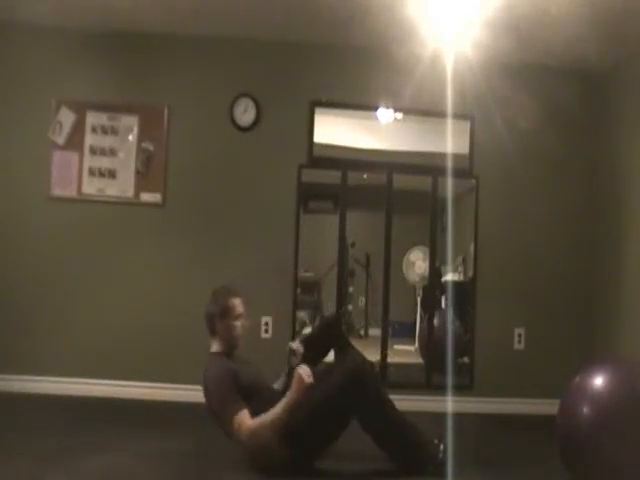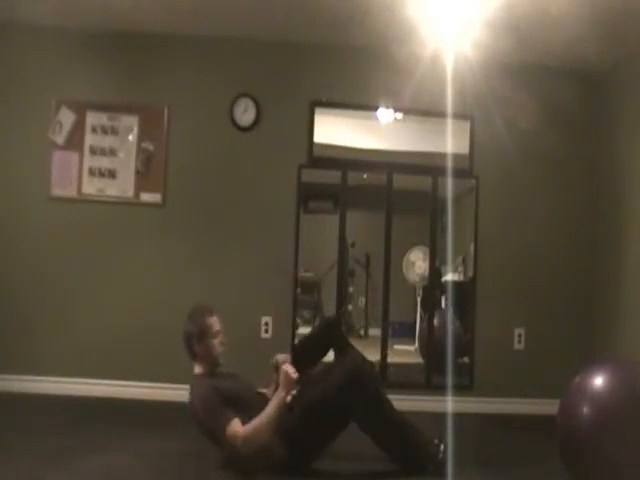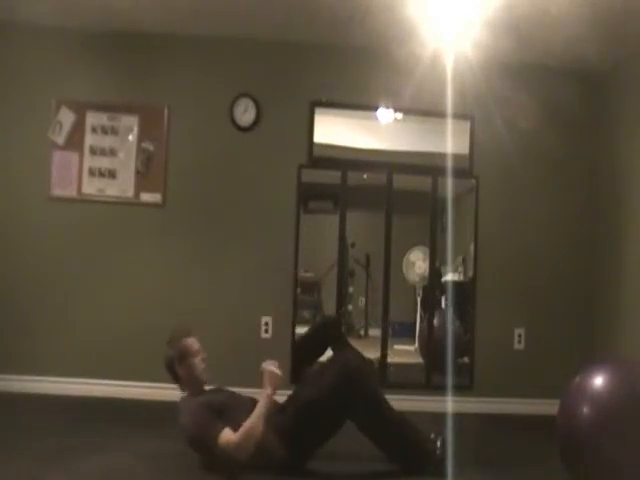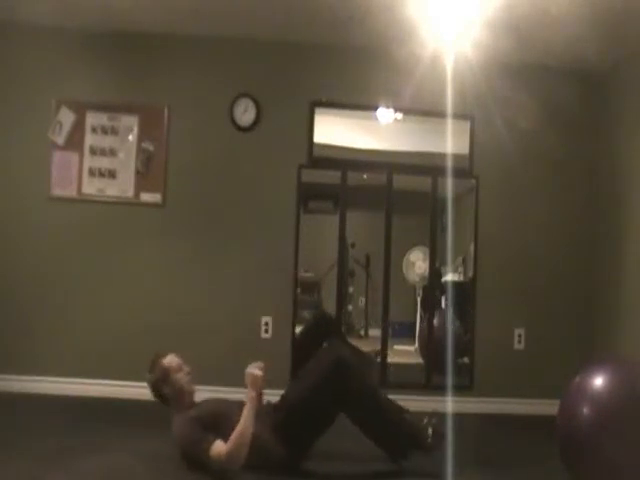
dt=0.2s
person 1, frame 1
left shoulder: (230, 361)
right shoulder: (219, 374)
right elbow: (247, 433)
left wrist: (291, 369)
right wrist: (293, 396)
left hip: (287, 430)
right hip: (288, 447)
right knee: (357, 373)
right ankle: (420, 458)
person 1, frame 2
left shoulder: (218, 376)
right shoulder: (205, 393)
right elbow: (244, 441)
left wrist: (278, 380)
right wrist: (282, 393)
left hip: (287, 424)
right hip: (287, 445)
right knee: (356, 373)
right ankle: (420, 457)
person 1, frame 3
left shoulder: (205, 397)
right shoulder: (193, 412)
right elbow: (238, 448)
left wrist: (267, 390)
right wrist: (268, 392)
left hip: (282, 425)
right hip: (284, 444)
right knee: (348, 370)
right ankle: (419, 455)
person 1, frame 4
left shoulder: (198, 411)
right shoulder: (185, 427)
right elbow: (231, 459)
left wrist: (255, 393)
right wrist: (252, 395)
left hip: (277, 421)
right hip: (281, 444)
right knee: (338, 362)
right ankle: (411, 439)
